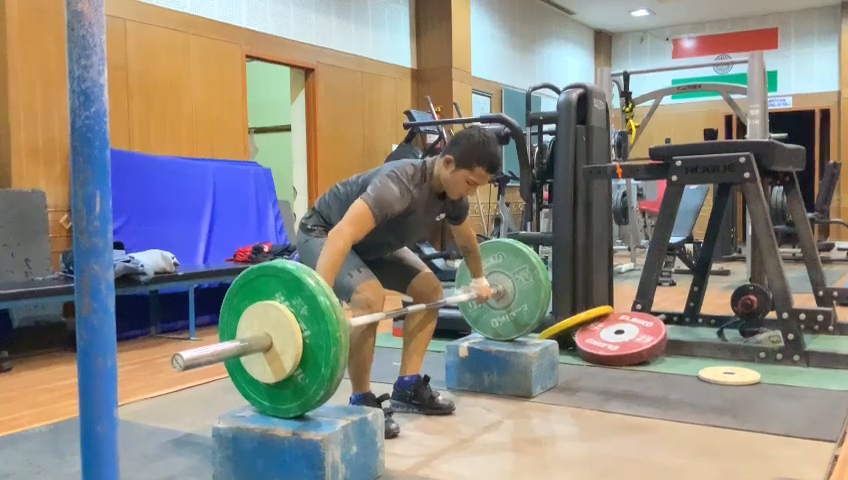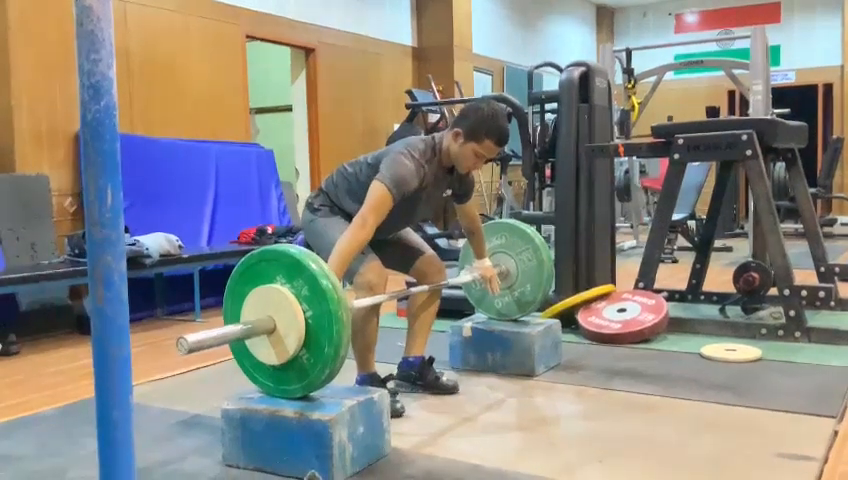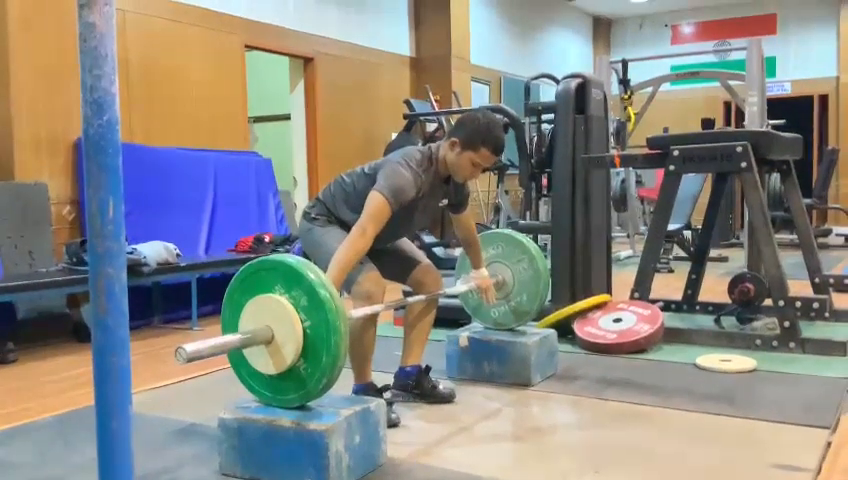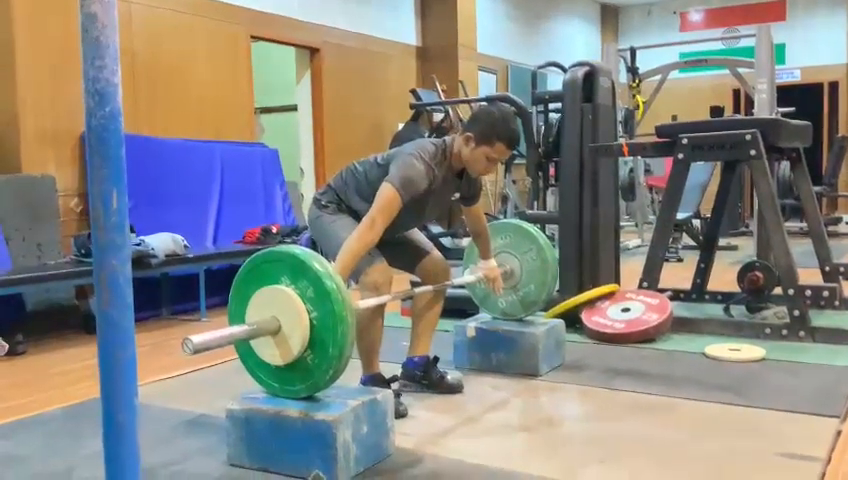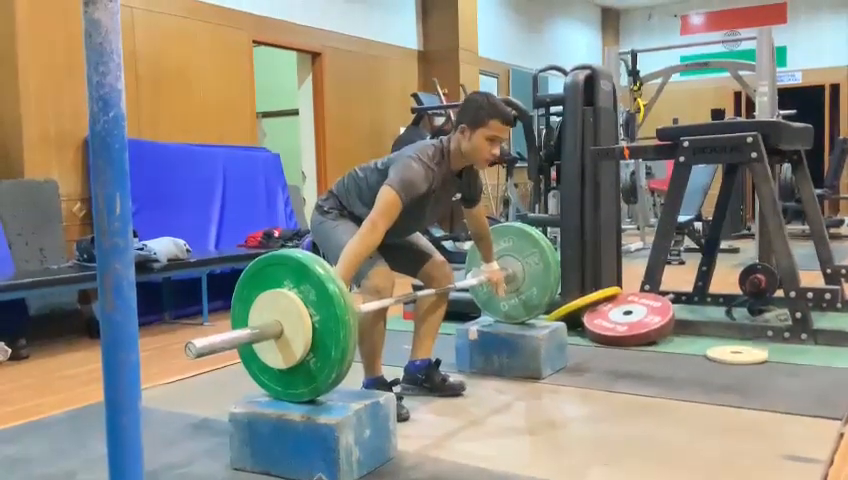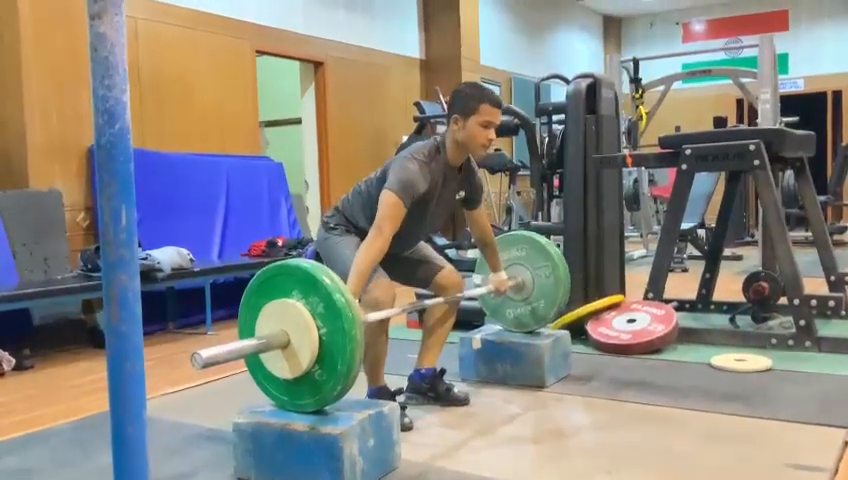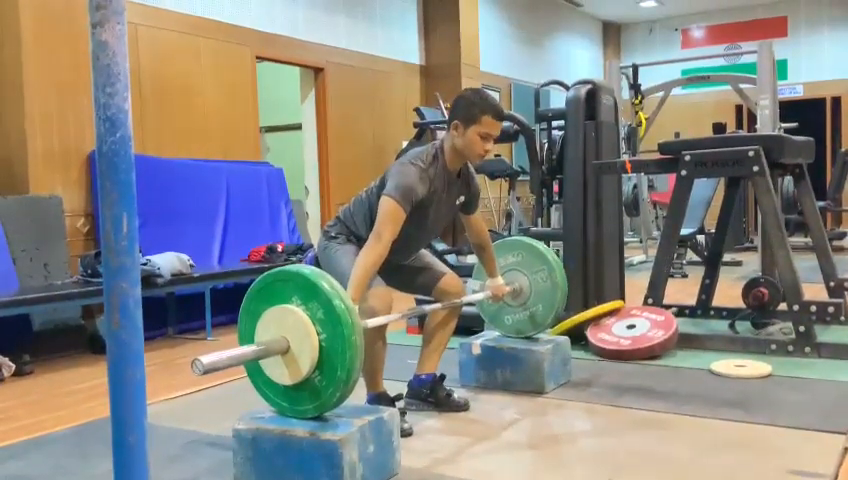
dt=0.7s
person 1, frame 1
left shoulder: (453, 196)
right shoulder: (399, 183)
left elbow: (467, 240)
right elbow: (341, 235)
left wrist: (479, 280)
left hip: (373, 240)
right hip: (321, 234)
left knee: (429, 289)
right knee: (369, 296)
left ankle: (408, 388)
right ankle: (361, 401)
person 1, frame 2
left shoulder: (460, 172)
right shoulder: (409, 162)
left elbow: (471, 222)
right elbow: (363, 223)
left wrist: (483, 262)
left hip: (379, 220)
right hip: (328, 213)
left knee: (432, 271)
right knee: (371, 278)
left ankle: (412, 368)
right ankle: (367, 381)
person 1, frame 3
left shoulder: (456, 183)
right shoulder: (406, 171)
left elbow: (467, 232)
right elbow: (362, 232)
left wrist: (479, 272)
left hip: (378, 231)
right hip: (326, 222)
left knee: (429, 280)
right knee: (370, 288)
left ankle: (408, 377)
right ankle: (363, 391)
person 1, frame 4
left shoulder: (468, 176)
right shoulder: (419, 164)
left elbow: (477, 224)
right elbow: (371, 224)
left wrist: (488, 262)
left hip: (385, 217)
right hip: (335, 210)
left knee: (437, 270)
right knee: (377, 278)
left ankle: (416, 367)
right ankle: (372, 382)
person 1, frame 5
left shoulder: (468, 176)
right shoulder: (419, 165)
left elbow: (479, 228)
right elbow: (372, 228)
left wrist: (491, 266)
left hip: (390, 224)
right hip: (338, 216)
left knee: (440, 275)
right knee: (379, 282)
left ankle: (419, 370)
right ankle: (374, 385)
person 1, frame 6
left shoulder: (468, 174)
right shoulder: (416, 167)
left elbow: (482, 232)
right elbow: (379, 234)
left wrist: (498, 274)
right wrist: (348, 300)
left hip: (398, 240)
right hip: (345, 232)
left knee: (451, 283)
right knee: (381, 296)
left ankle: (423, 380)
right ankle: (378, 396)
person 1, frame 7
left shoulder: (466, 179)
right shoulder: (415, 171)
left elbow: (478, 236)
right elbow: (379, 240)
left wrist: (494, 279)
right wrist: (348, 305)
left hip: (398, 248)
right hip: (346, 241)
left knee: (452, 288)
right knee: (377, 304)
left ankle: (423, 385)
right ankle: (377, 401)
